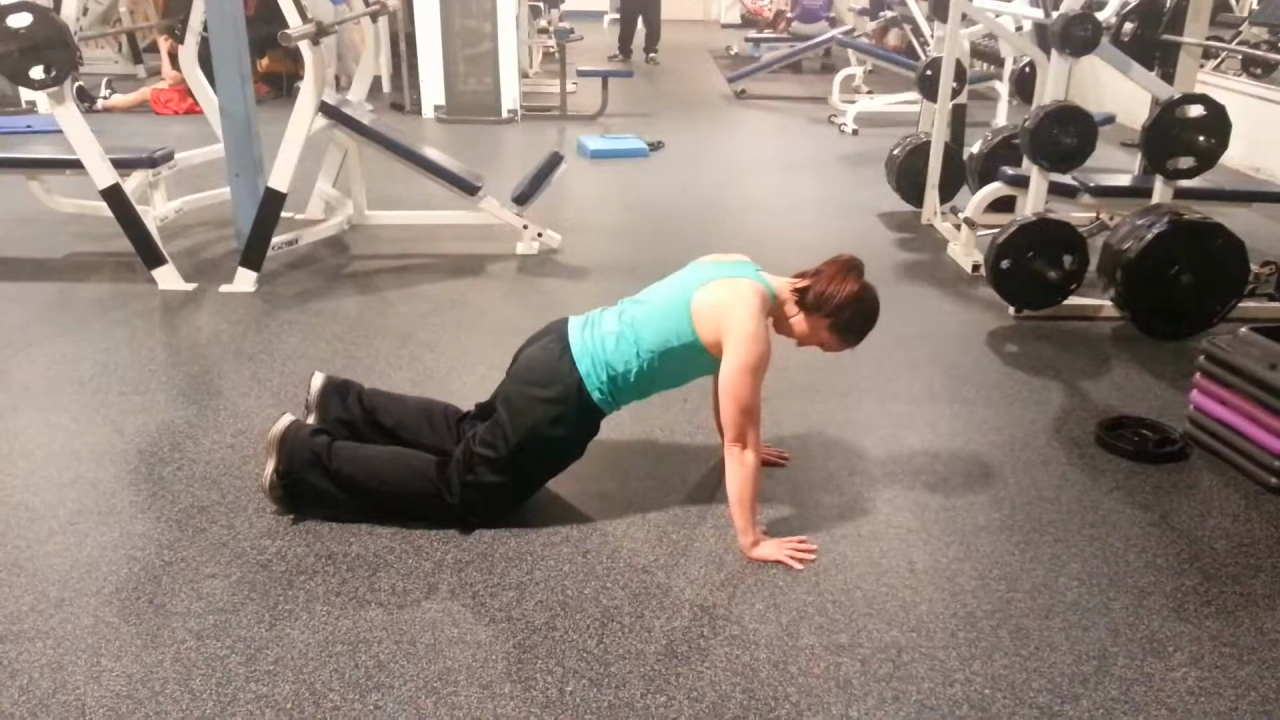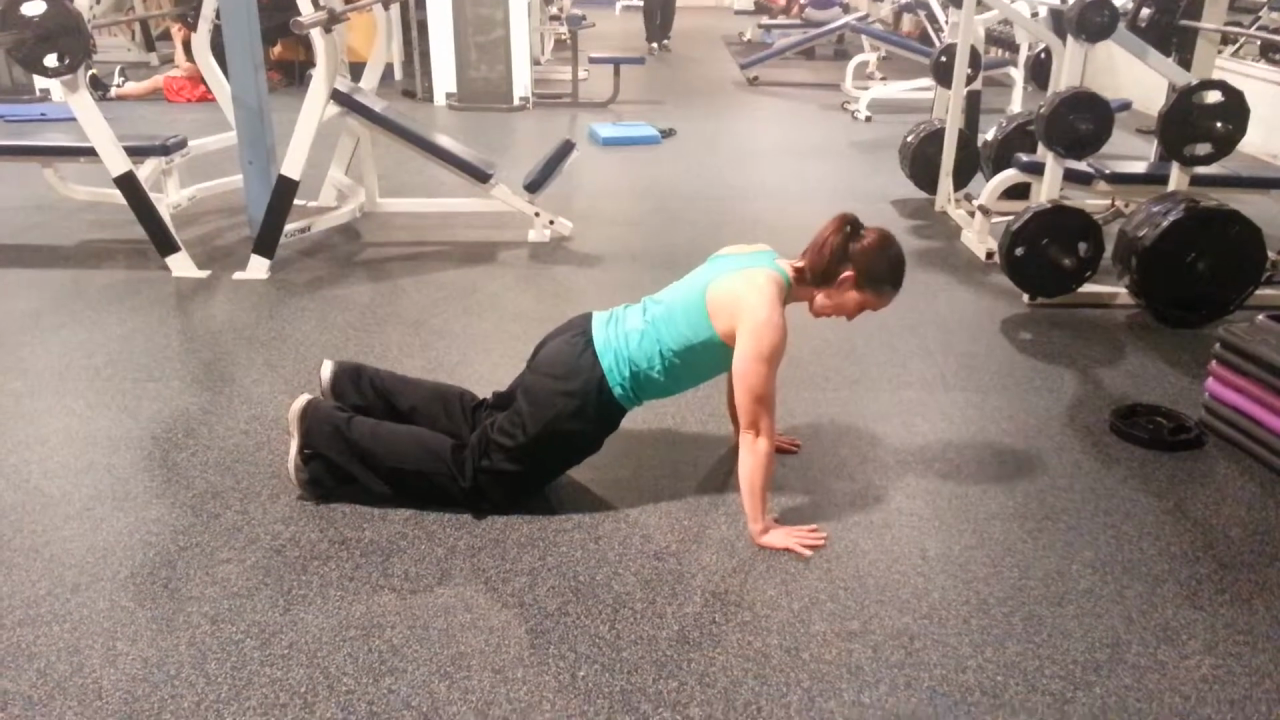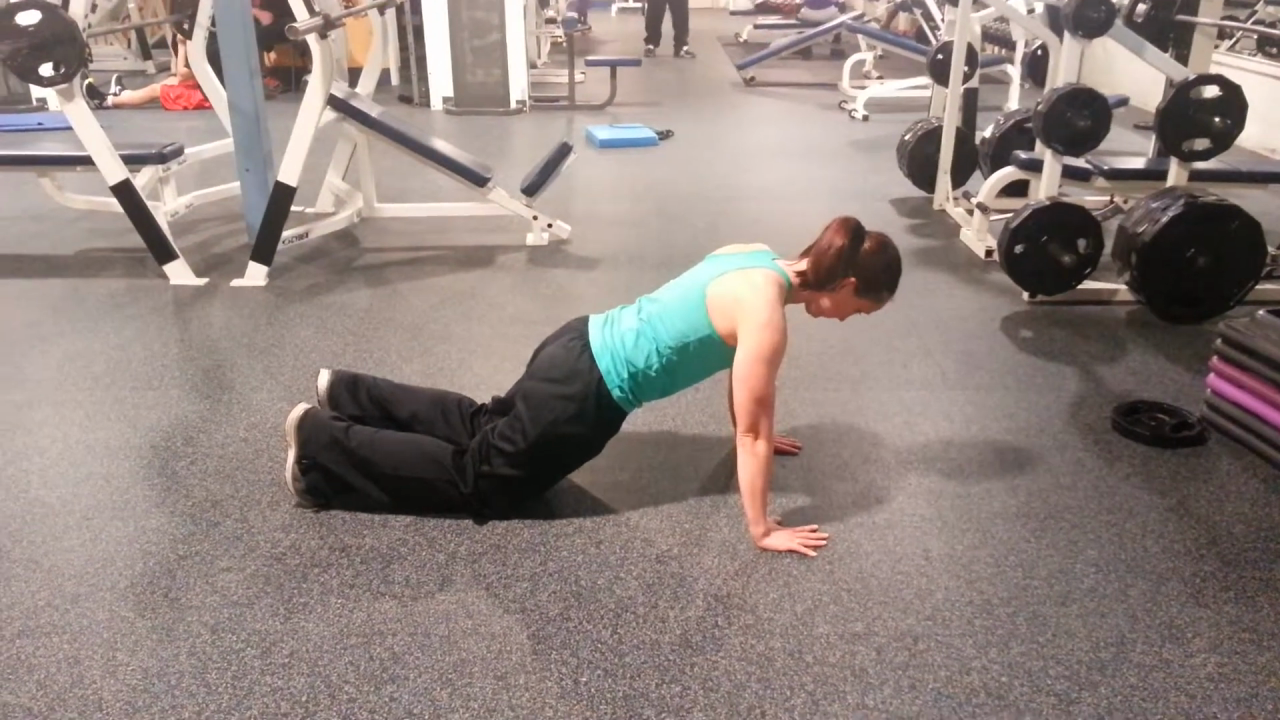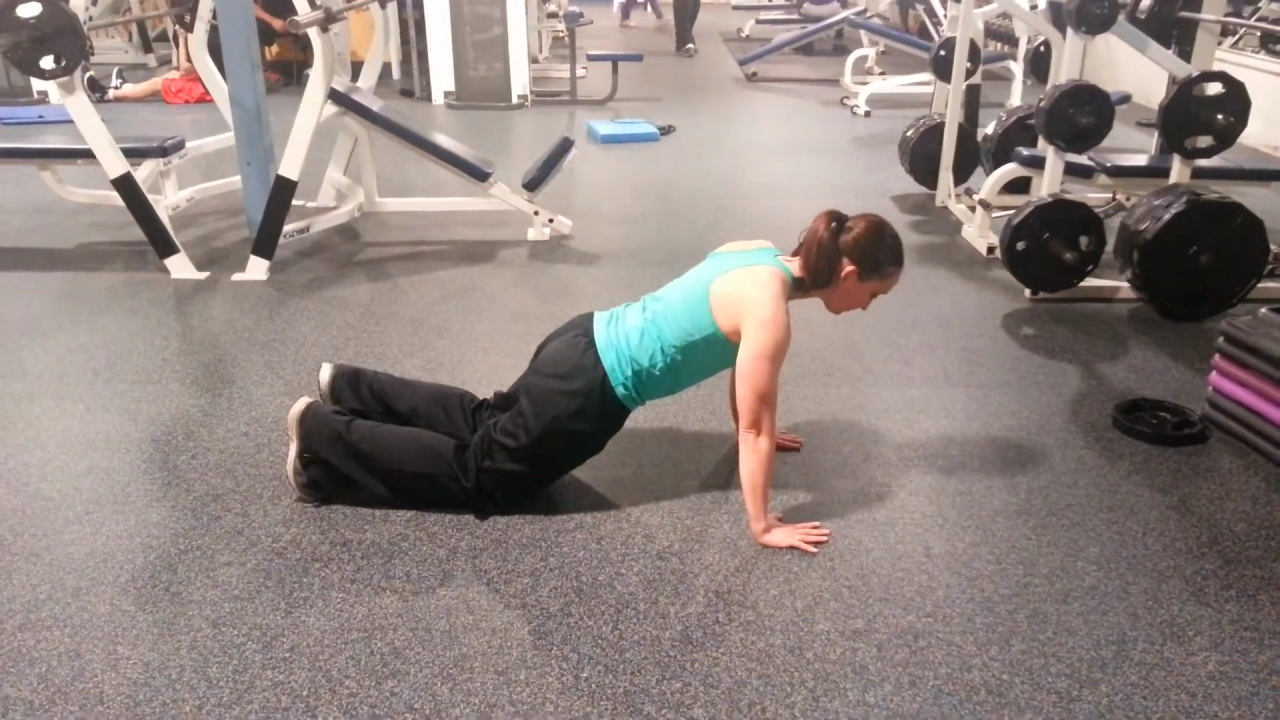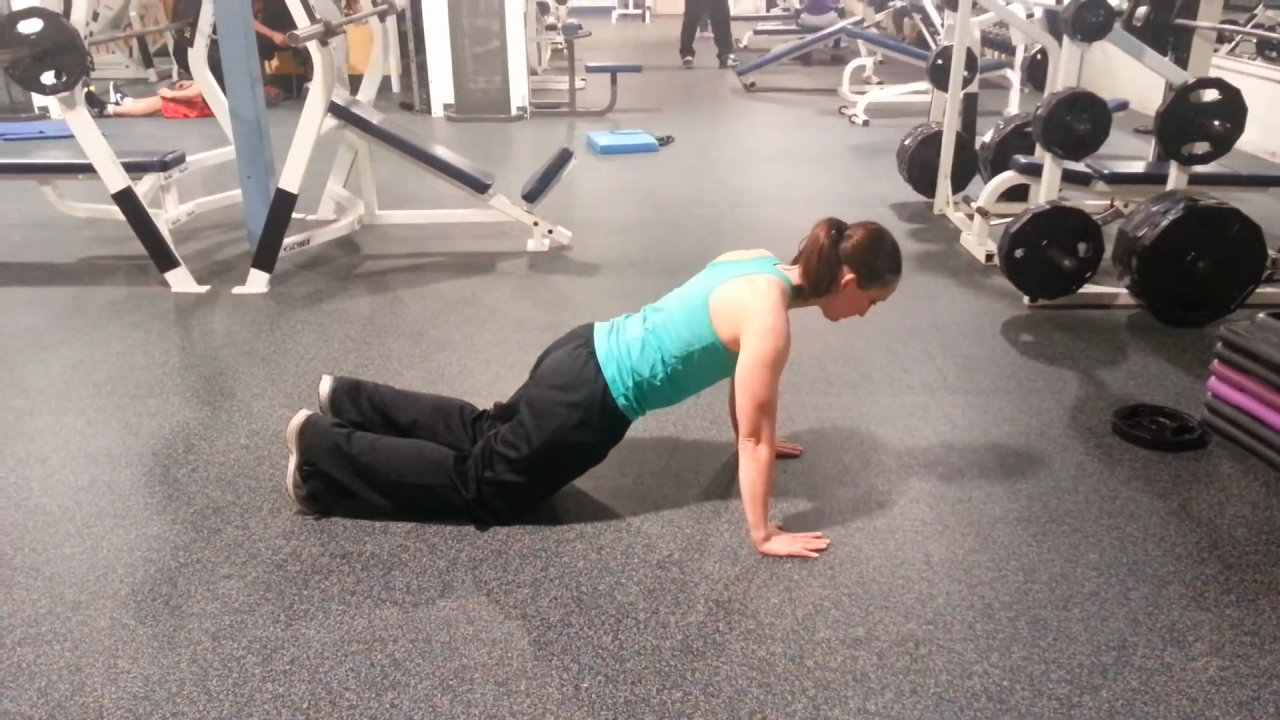
dt=1s
person 1, frame 1
left shoulder: (740, 269)
right shoulder: (749, 326)
right elbow: (737, 443)
left wrist: (743, 447)
right wrist: (750, 539)
left hip: (562, 349)
right hip: (564, 391)
left knee: (472, 436)
right knee: (463, 489)
left ankle: (340, 402)
right ankle: (302, 455)
person 1, frame 2
left shoulder: (761, 259)
right shoulder: (764, 312)
right elbow: (756, 430)
left wrist: (751, 432)
right wrist: (760, 527)
left hip: (586, 345)
right hip: (584, 389)
left knee: (483, 423)
right knee: (475, 474)
left ankle: (349, 386)
right ankle: (322, 429)
person 1, frame 3
left shoulder: (757, 257)
right shoulder: (765, 312)
right elbow: (754, 429)
left wrist: (754, 433)
right wrist: (761, 528)
left hip: (584, 347)
right hip: (586, 390)
left knee: (483, 429)
right knee: (477, 477)
left ankle: (347, 395)
right ankle: (320, 439)
person 1, frame 4
left shoulder: (762, 254)
right shoulder: (769, 310)
right elbow: (756, 428)
left wrist: (753, 429)
right wrist: (762, 526)
left hip: (589, 344)
right hip: (589, 388)
left knee: (485, 424)
right knee: (479, 473)
left ankle: (347, 389)
right ankle: (320, 435)
person 1, frame 5
left shoulder: (760, 262)
right shoulder: (769, 318)
right elbow: (756, 438)
left wrist: (752, 437)
right wrist: (763, 535)
left hip: (589, 354)
right hip: (590, 399)
left knee: (483, 434)
right knee: (480, 485)
left ankle: (347, 401)
right ankle: (321, 448)
